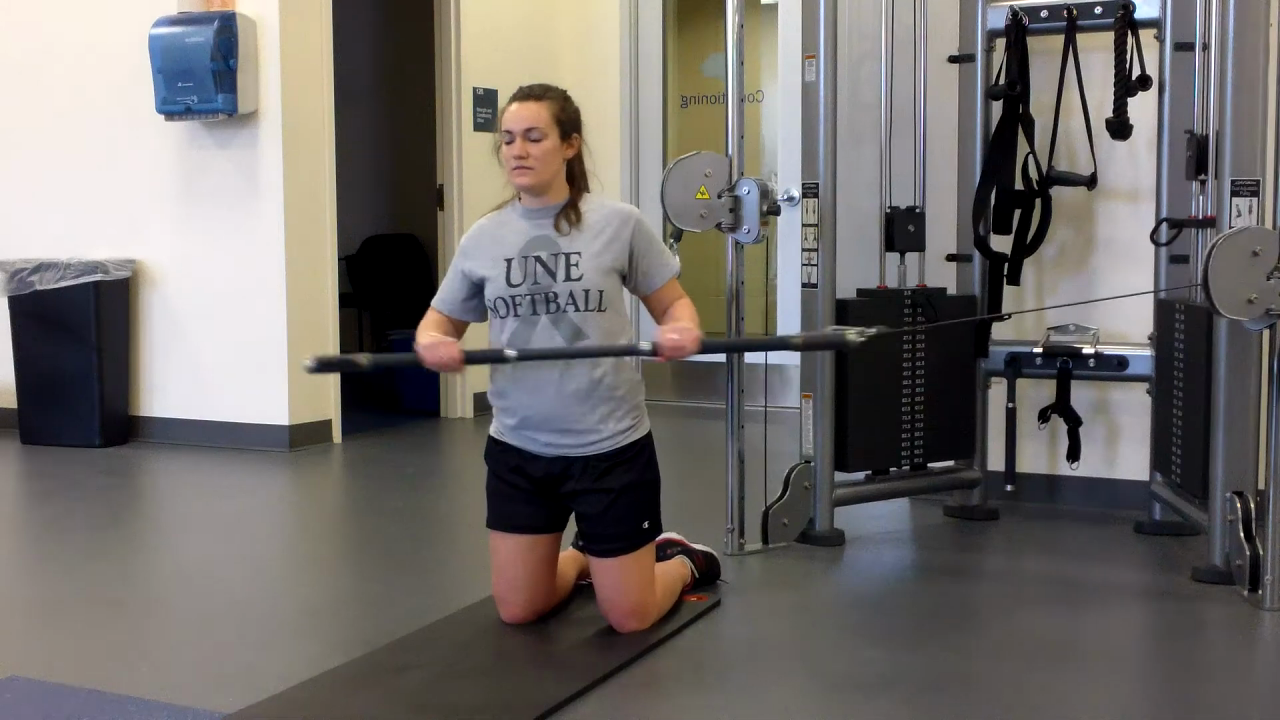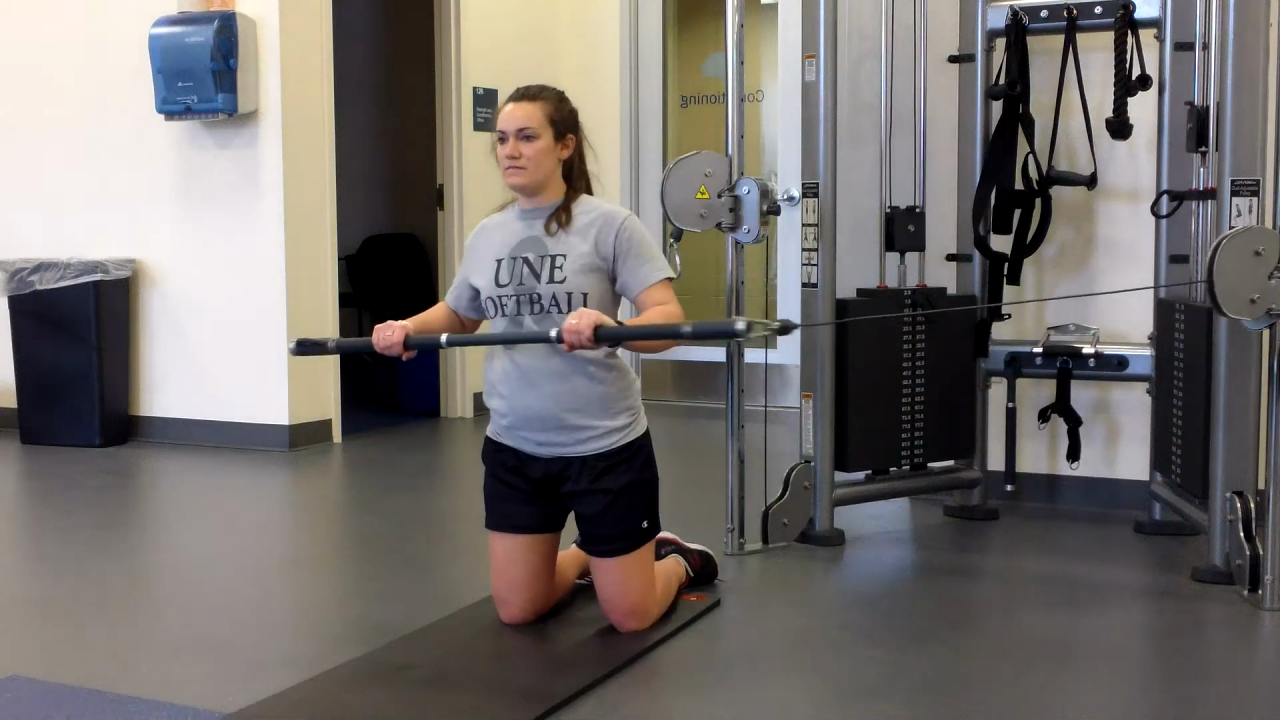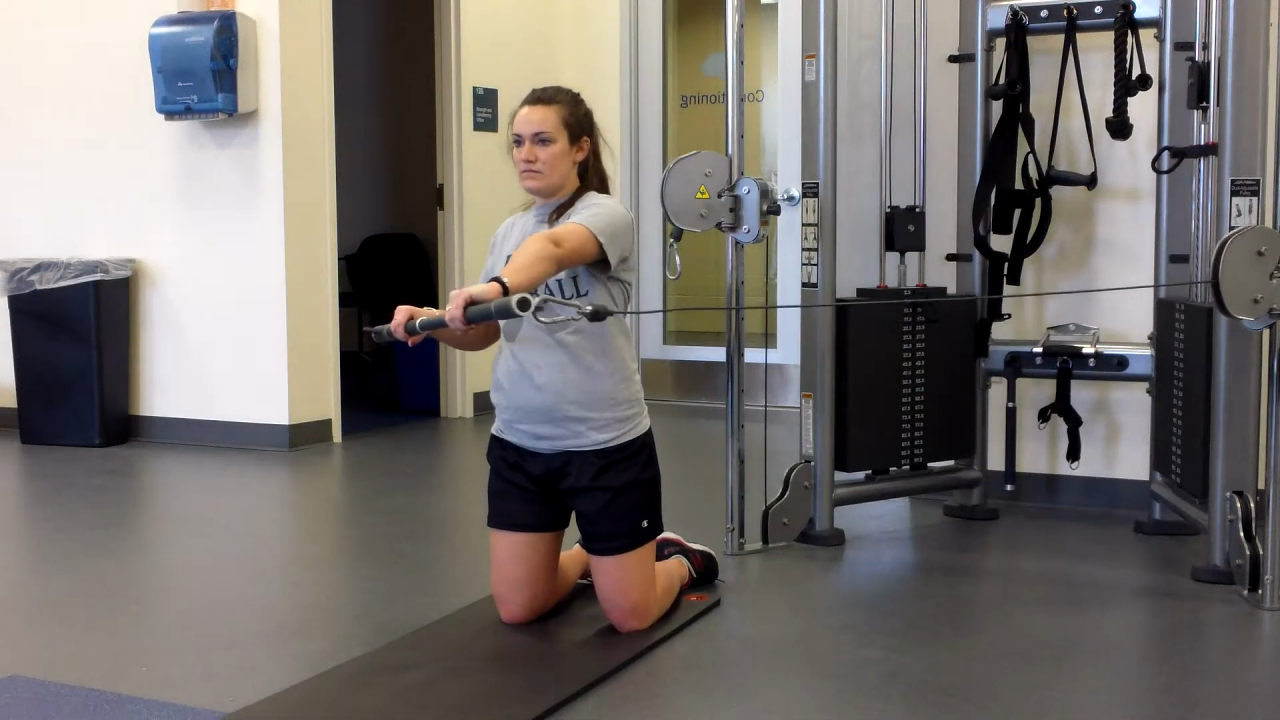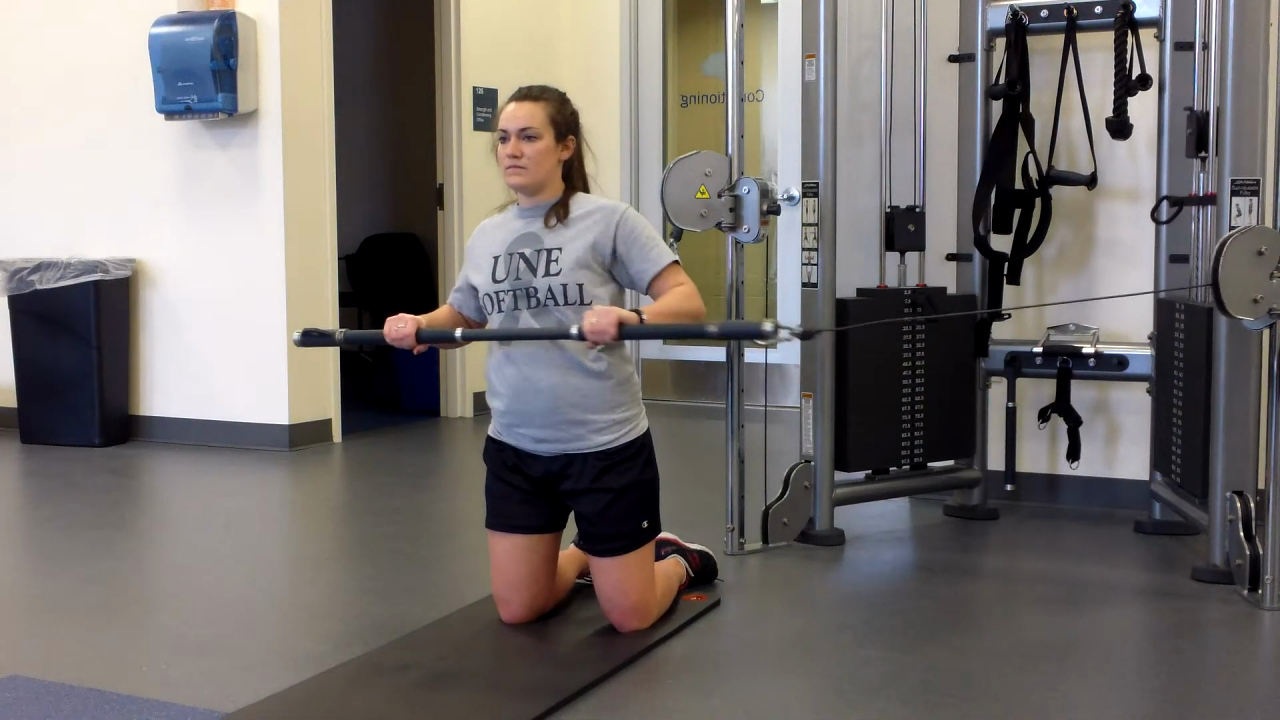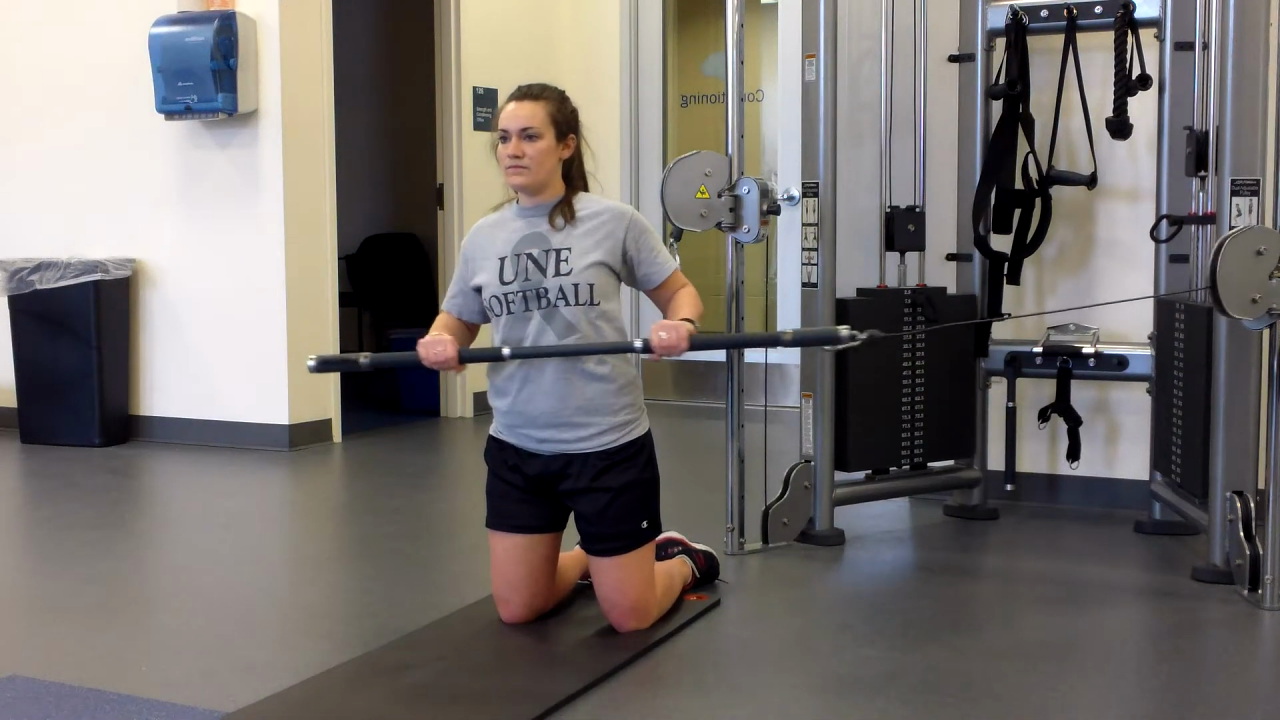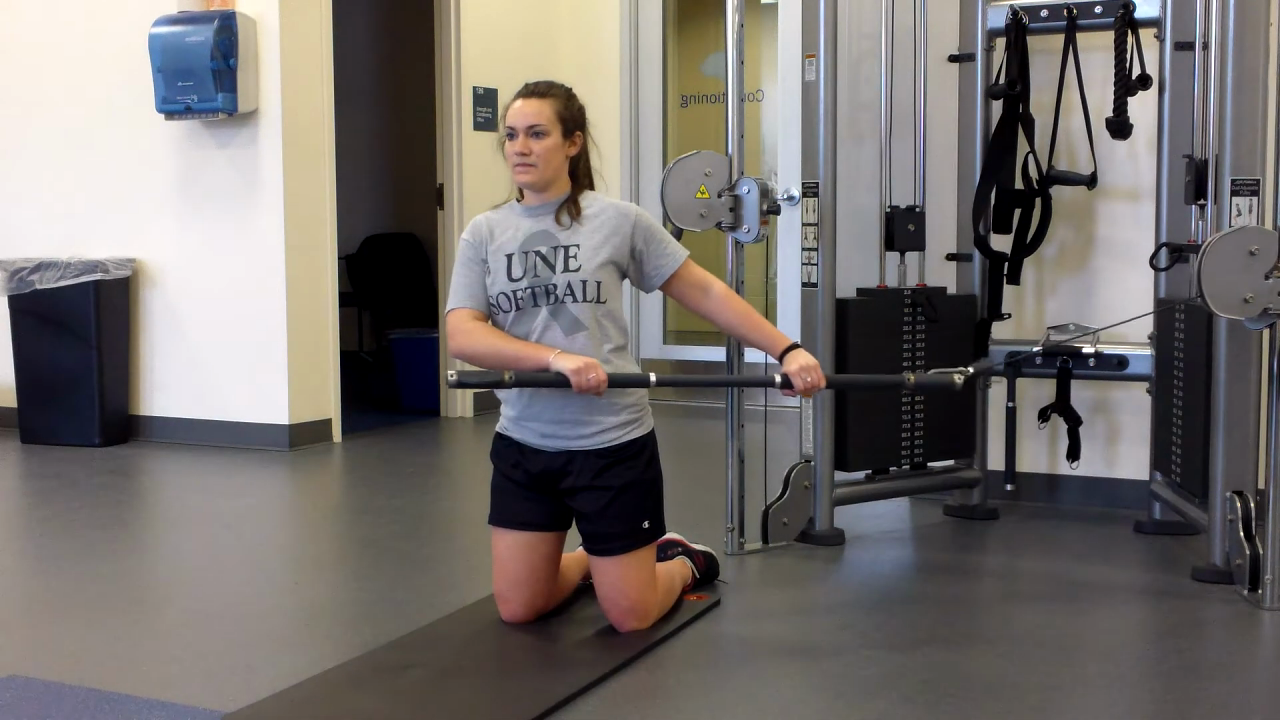
dt=0.7s
person 1, frame 1
left shoulder: (619, 224)
right shoulder: (483, 237)
left elbow: (674, 302)
right elbow: (443, 318)
left wrist: (683, 330)
right wrist: (433, 340)
left hip: (608, 445)
right hip: (518, 448)
left knee: (630, 616)
right knee: (519, 611)
left ankle: (684, 562)
right ankle: (585, 556)
person 1, frame 2
left shoulder: (610, 226)
right shoulder: (486, 235)
left elbow: (668, 318)
right elbow: (457, 317)
left wrist: (610, 328)
right wrist: (407, 327)
left hip: (604, 445)
right hip: (514, 448)
left knee: (629, 616)
right knee: (517, 611)
left ankle: (678, 561)
right ankle: (584, 557)
person 1, frame 3
left shoulder: (603, 215)
right shoulder: (508, 231)
left elbow: (553, 247)
right elbow: (482, 332)
left wrist: (494, 287)
right wrist: (428, 320)
left hip: (605, 443)
right hip: (518, 444)
left knee: (631, 616)
right knee: (517, 609)
left ankle: (680, 561)
right ankle: (586, 558)
person 1, frame 4
left shoulder: (609, 220)
right shoulder: (486, 235)
left elbow: (687, 300)
right elbow: (462, 318)
left wrist: (630, 317)
right wrist: (418, 324)
left hip: (605, 444)
right hip: (516, 447)
left knee: (630, 616)
right knee: (517, 611)
left ankle: (680, 561)
right ankle: (585, 555)
person 1, frame 5
left shoulder: (614, 222)
right shoulder: (483, 236)
left elbow: (679, 292)
right elbow: (458, 320)
left wrist: (680, 324)
right wrist: (438, 341)
left hip: (608, 444)
right hip: (518, 447)
left knee: (630, 616)
right knee: (517, 610)
left ankle: (683, 559)
right ankle: (590, 559)
person 1, frame 6
left shoulder: (618, 221)
right shoulder: (483, 233)
left elbow: (702, 291)
right elbow: (462, 336)
left wrist: (785, 349)
right wrist: (555, 357)
left hip: (611, 442)
right hip: (523, 445)
left knee: (631, 615)
right knee: (517, 610)
left ankle: (684, 562)
right ankle: (589, 559)
